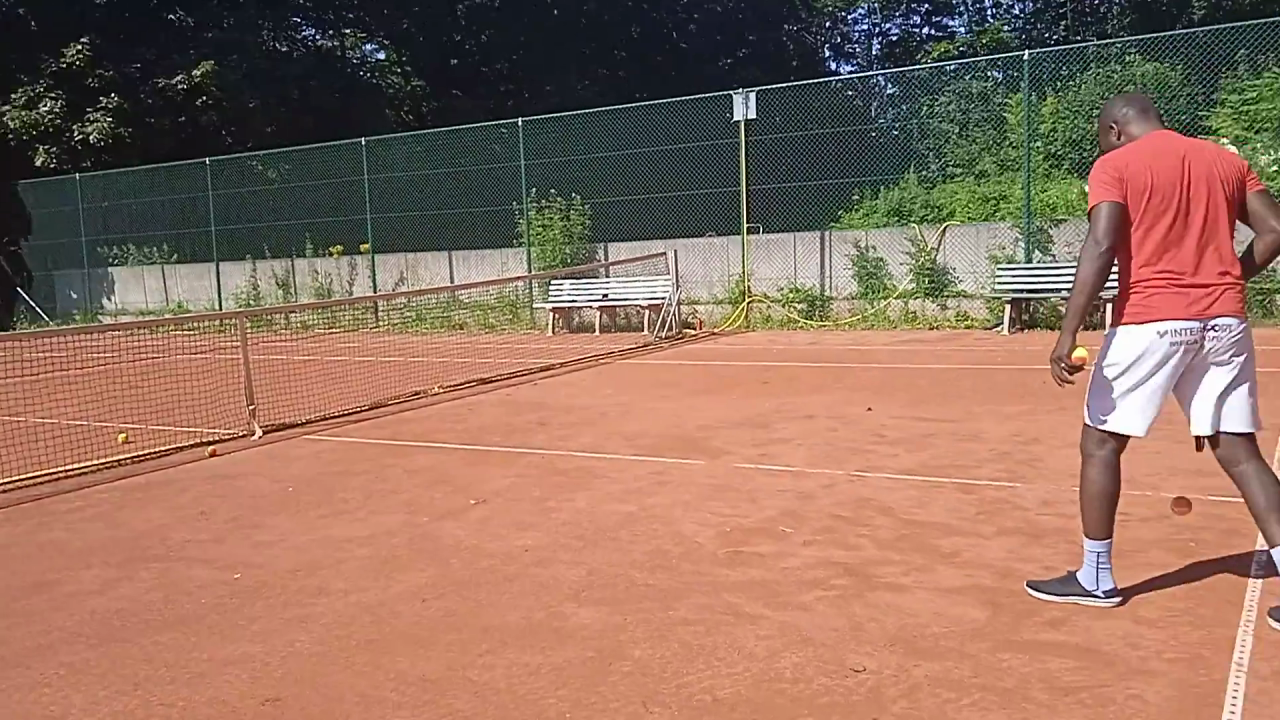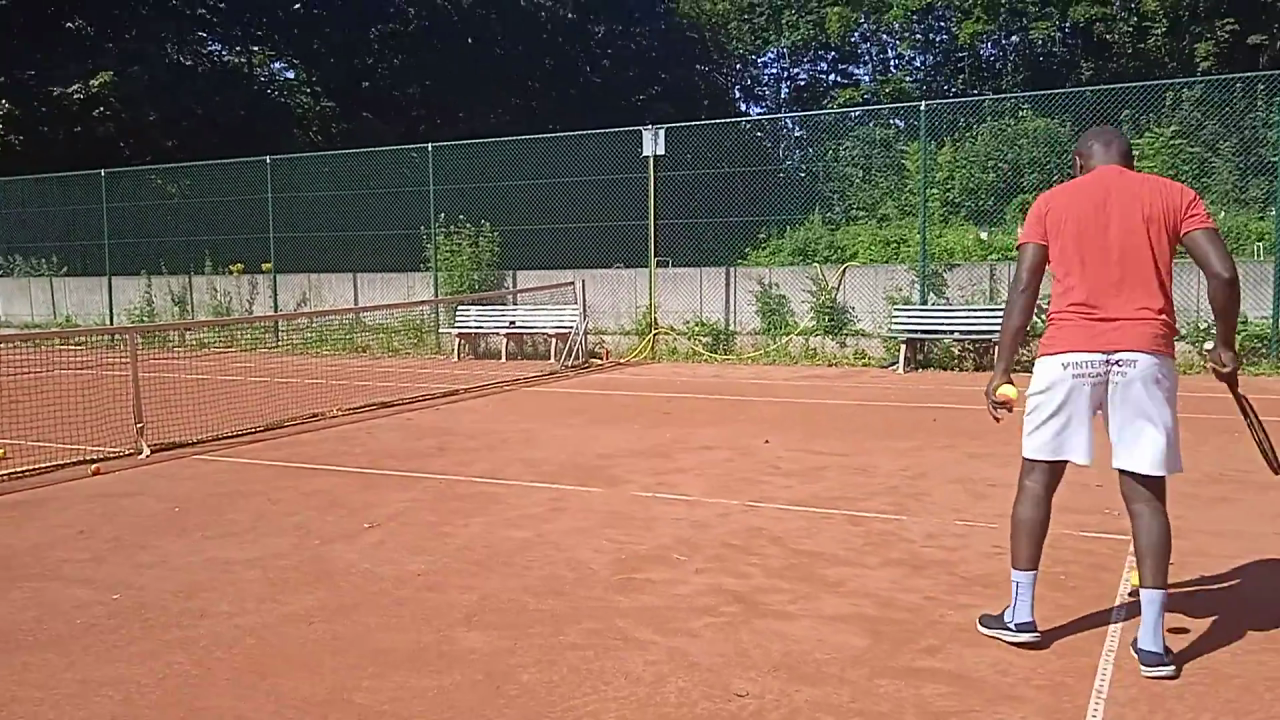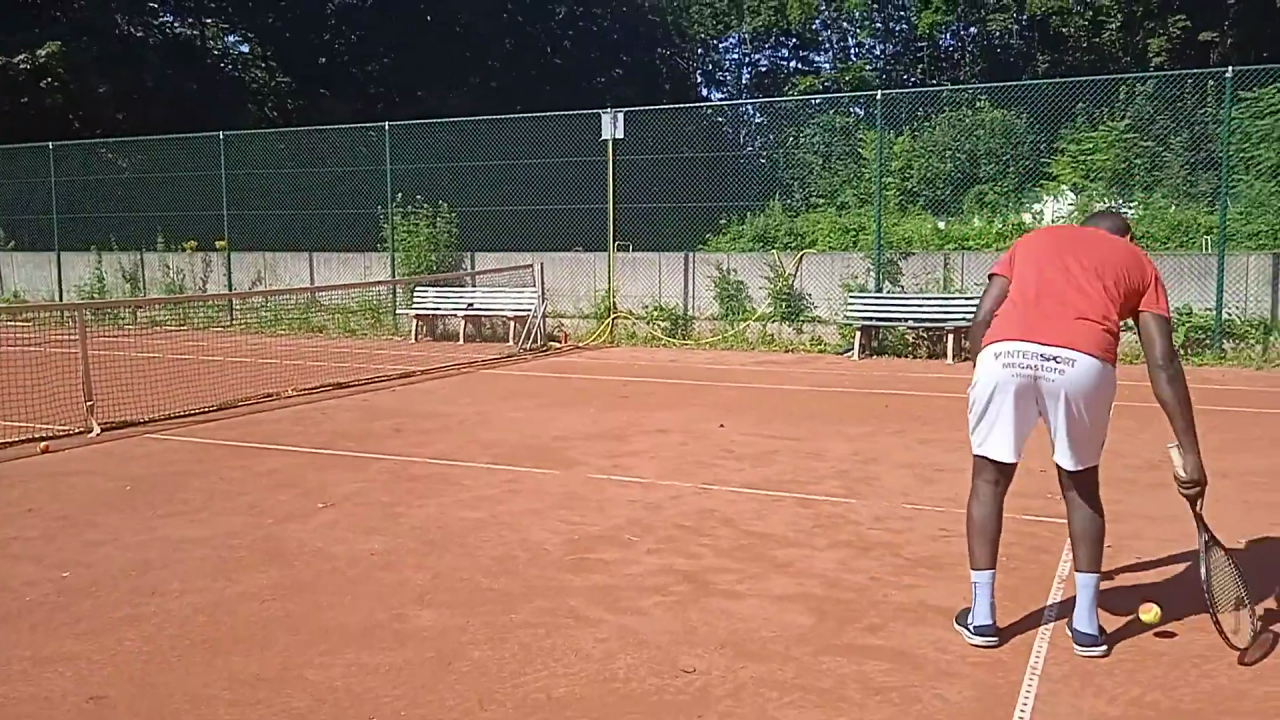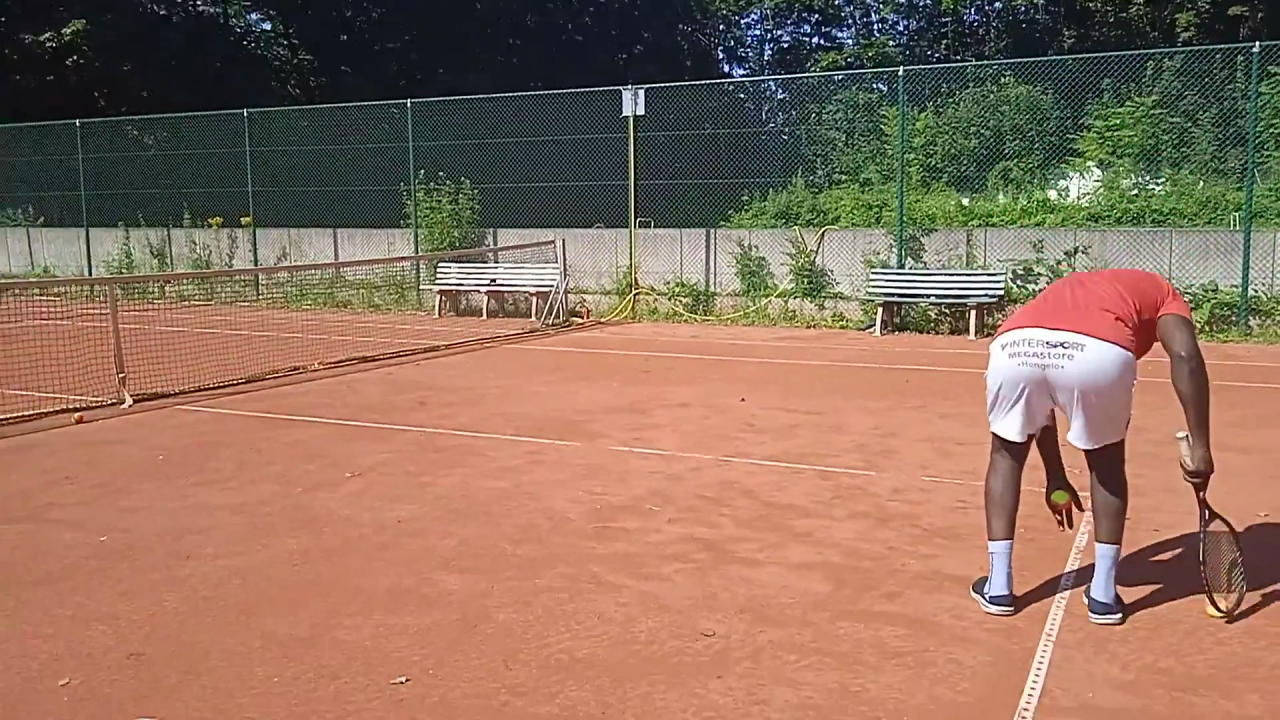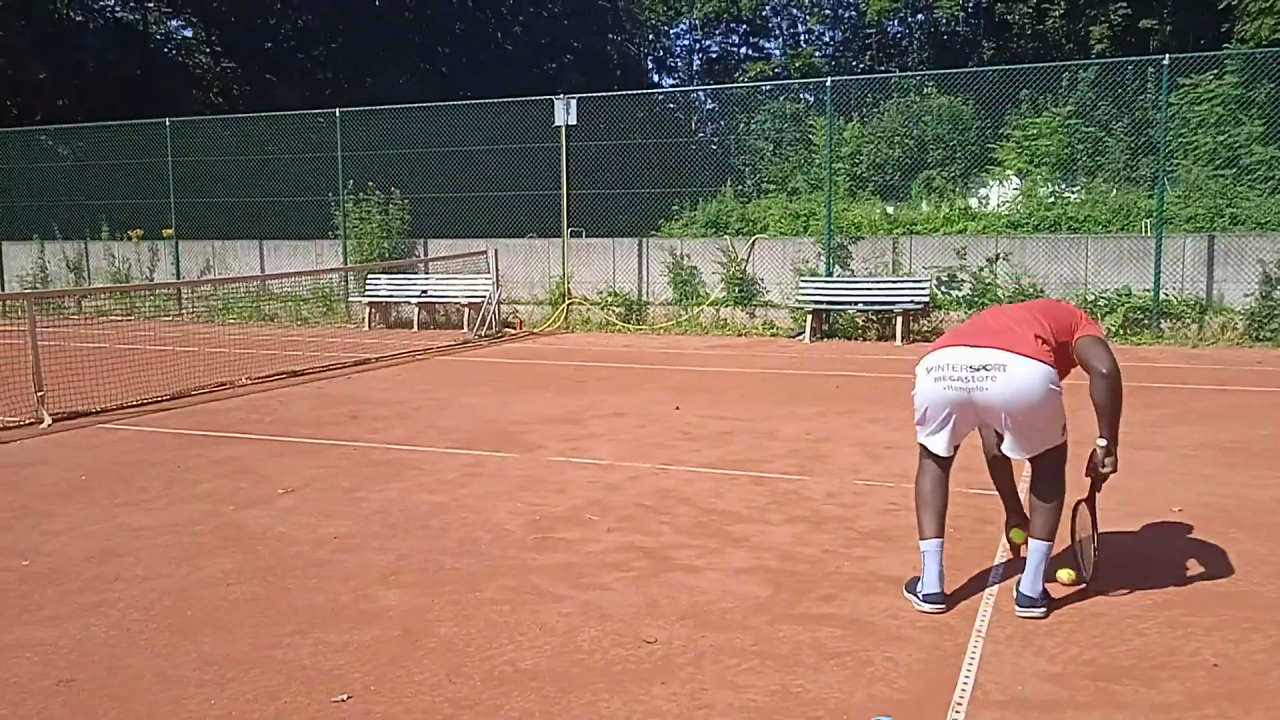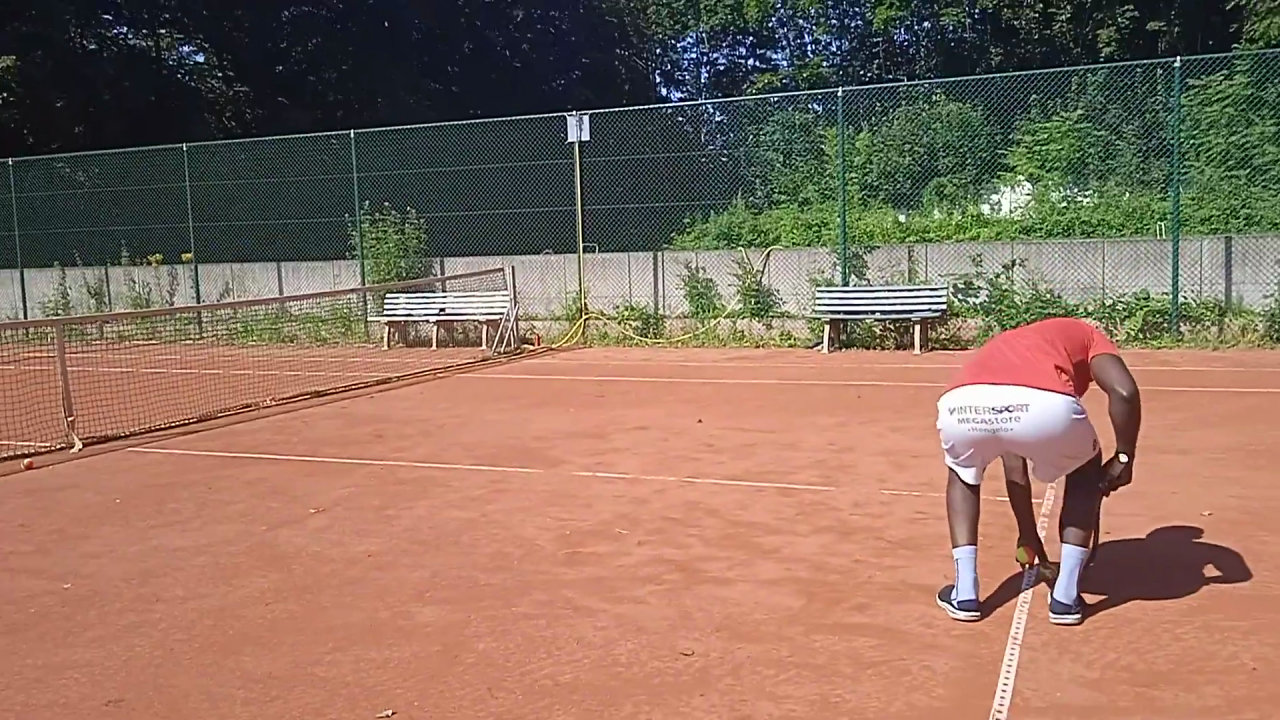
dt=0.3s
person 1, frame 1
left shoulder: (1115, 165)
right shoulder: (1225, 158)
left elbow: (1100, 249)
left wrist: (1068, 333)
left hip: (1150, 323)
right hip: (1224, 322)
left knee: (1099, 443)
left ankle: (1095, 577)
person 1, frame 2
left shoulder: (1051, 201)
right shoulder: (1175, 195)
left elbow: (1023, 290)
right elbow: (1224, 274)
left wrist: (1001, 370)
right wrist: (1225, 347)
left hip: (1067, 355)
right hip: (1144, 356)
left knee: (1036, 478)
right knee: (1145, 493)
left ankle: (1018, 614)
right ankle: (1152, 640)
person 1, frame 3
left shoulder: (1031, 241)
right shoulder: (1139, 263)
left elbow: (983, 320)
right elbow: (1163, 363)
left wrist: (982, 391)
right wrist: (1190, 455)
left hip: (1008, 352)
right hip: (1085, 361)
left knee: (988, 480)
right knee: (1079, 485)
left ankle: (981, 616)
right ankle: (1086, 622)
person 1, frame 4
left shoulder: (1065, 286)
right shoulder: (1160, 292)
left elbow: (1043, 405)
right elbow: (1186, 354)
left wrist: (1055, 478)
right wrist: (1200, 444)
left hip: (1016, 343)
right hip: (1099, 351)
left knee: (1006, 453)
right knee: (1107, 459)
left ankle: (998, 584)
right ankle: (1103, 593)
person 1, frame 5
right shoulder: (1073, 318)
left elbow: (993, 443)
right elbow: (1105, 370)
left wrist: (1014, 512)
right wrist: (1107, 445)
left hip: (941, 365)
right hip: (1024, 370)
left knee: (934, 459)
right knee: (1048, 462)
left ankle: (929, 583)
right ankle: (1032, 588)
person 1, frame 6
right shoulder: (1084, 333)
left elbow: (1013, 464)
right elbow: (1125, 392)
left wrist: (1028, 531)
right wrist: (1124, 457)
left hip: (961, 404)
right hip: (1045, 406)
left knee: (962, 473)
right knee: (1086, 468)
left ankle: (964, 590)
right ankle: (1065, 595)
